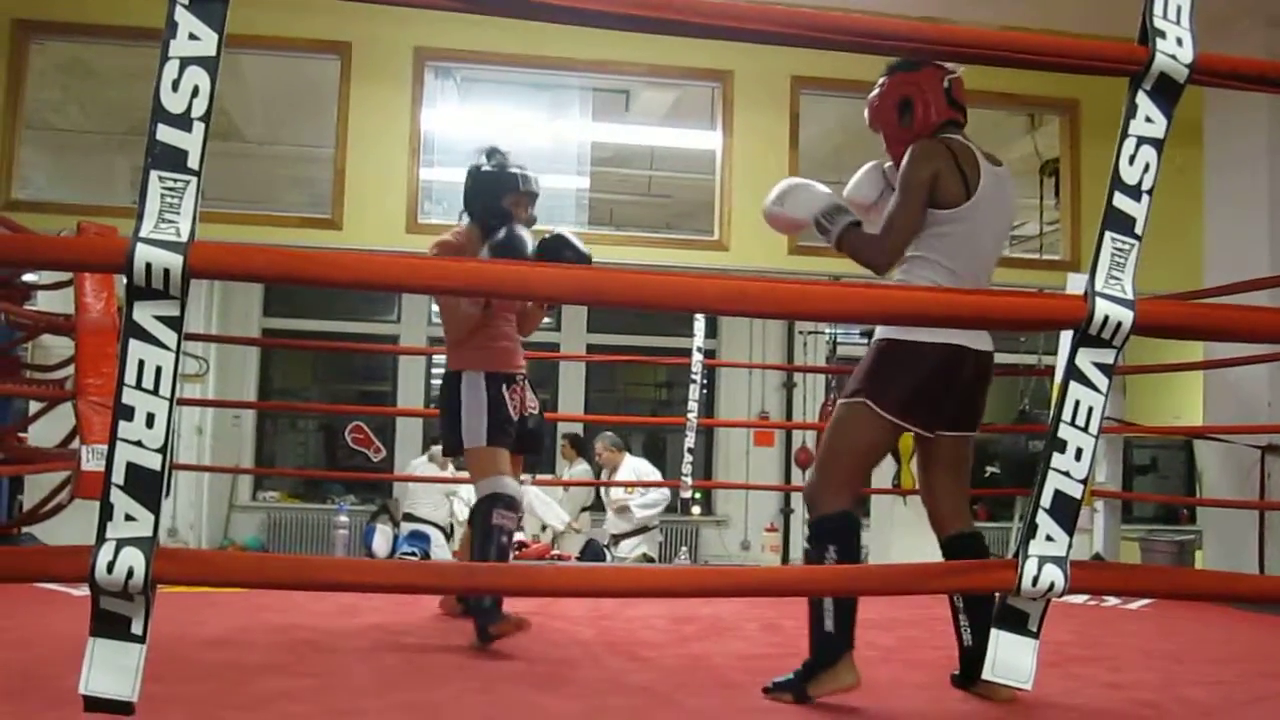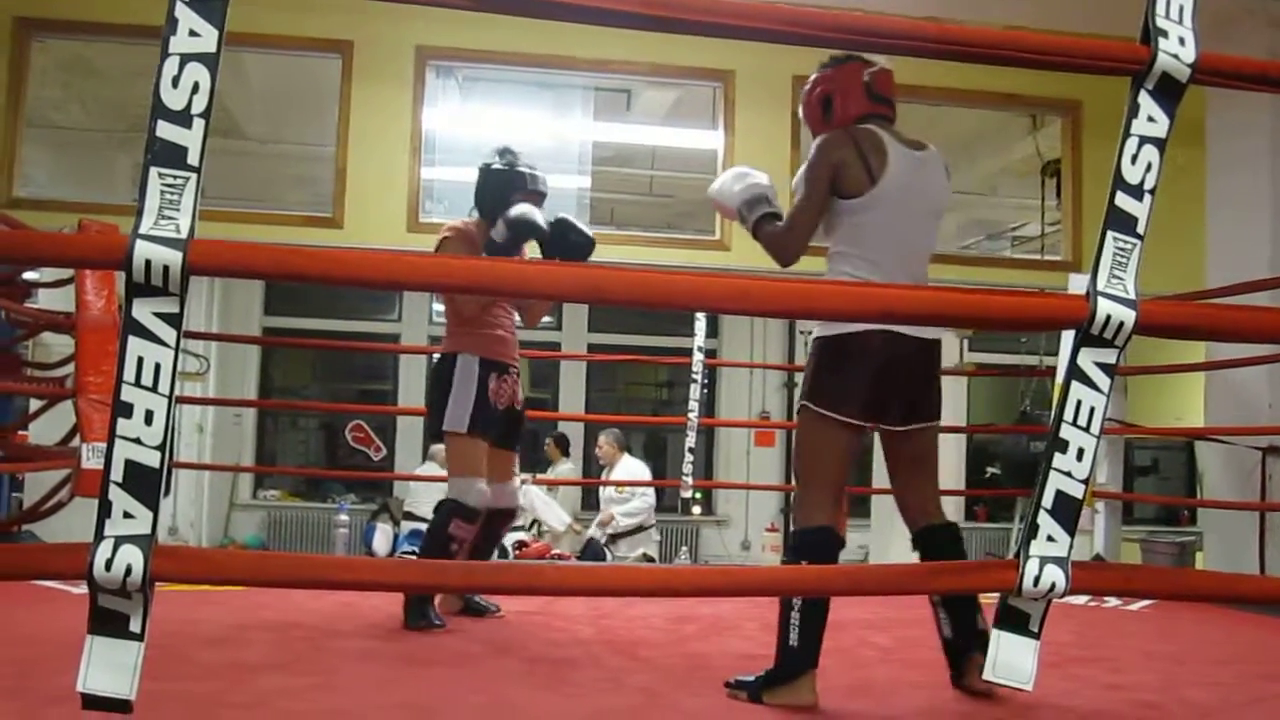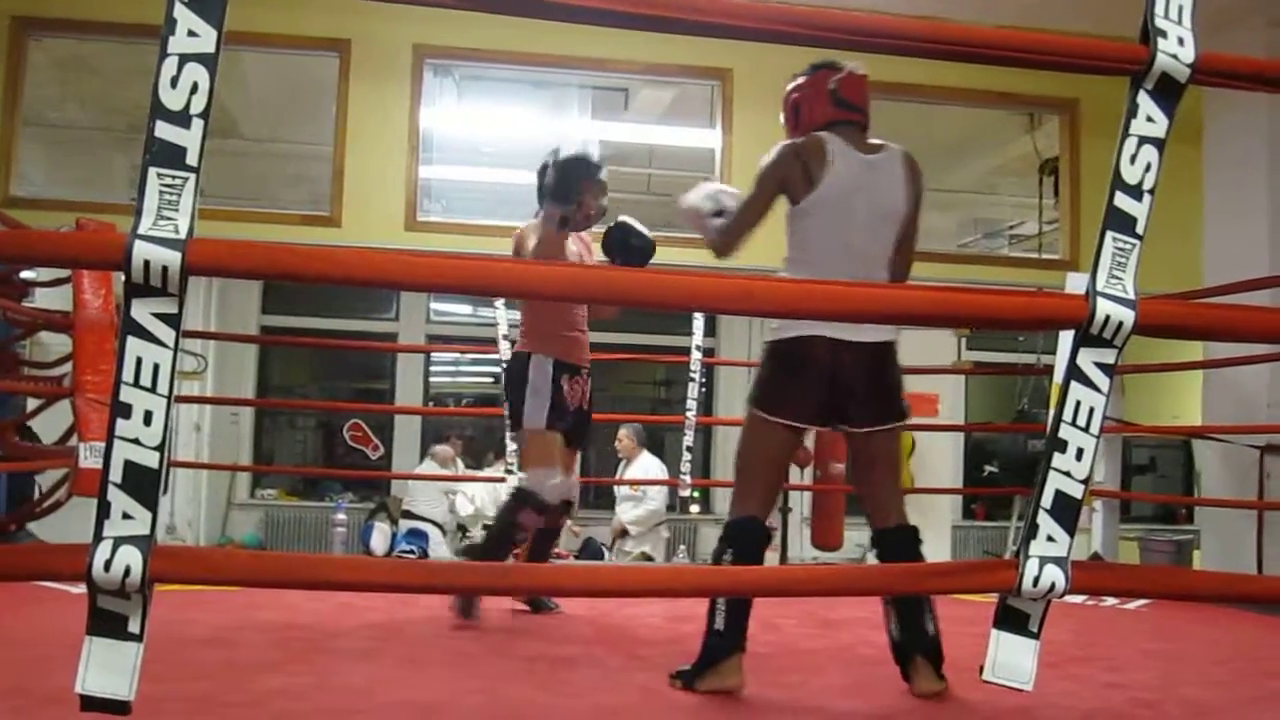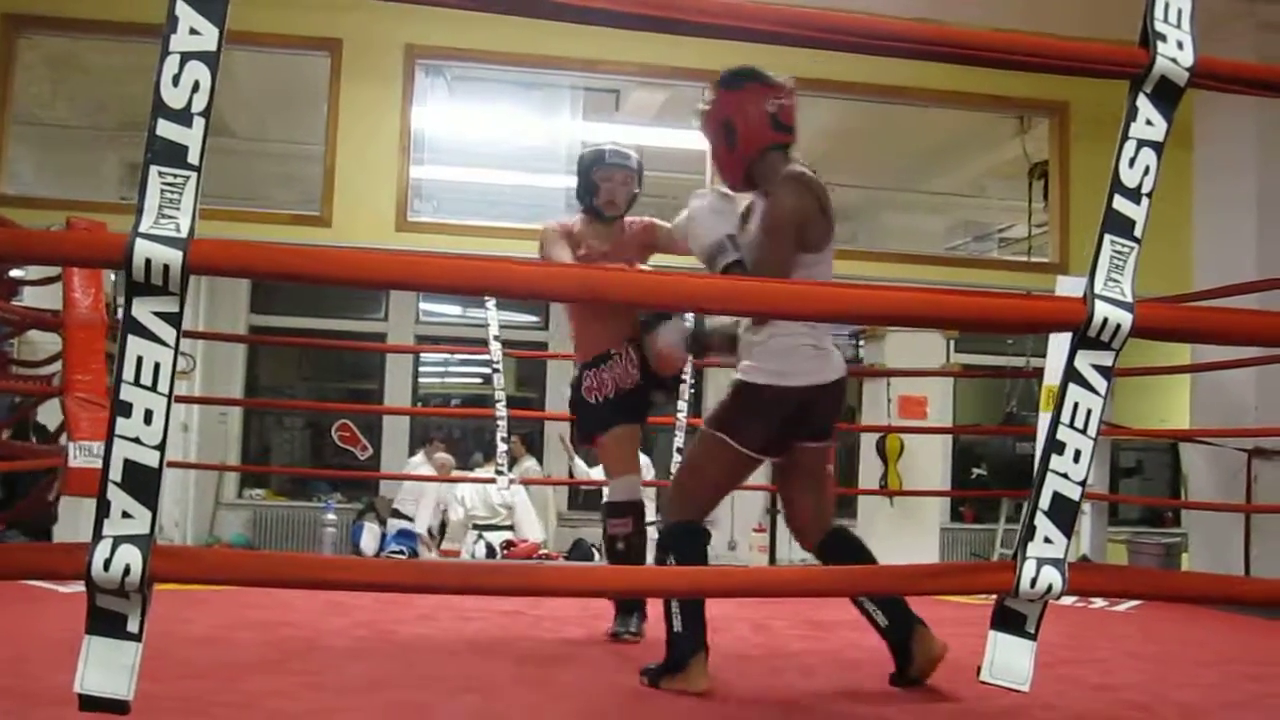
dt=0.5s
person 1, frame 1
left shoulder: (930, 155)
right shoulder: (998, 175)
left elbow: (884, 258)
left wrist: (826, 215)
right wrist: (888, 207)
left hip: (915, 345)
right hip: (969, 352)
left knee: (829, 489)
right knee: (952, 513)
left ankle: (830, 658)
right ankle: (984, 664)
person 1, frame 2
left shoulder: (840, 147)
right shoulder: (933, 162)
left elbow: (788, 249)
left wrist: (750, 204)
left hip: (852, 338)
right hip: (918, 343)
left knee: (816, 506)
right knee: (924, 506)
left ankle: (795, 672)
right ankle: (972, 654)
person 1, frame 3
left shoulder: (798, 155)
right shoulder: (907, 165)
left elbow: (725, 240)
right elbow: (899, 273)
left wrist: (704, 208)
left hip: (801, 347)
right hip: (874, 350)
left knee: (749, 502)
right knee: (887, 510)
left ankle: (722, 655)
right ankle: (921, 662)
person 1, frame 4
left shoulder: (788, 195)
right shoulder: (777, 190)
left wrist: (721, 249)
left hip: (775, 384)
right hip: (818, 379)
left knee: (682, 510)
right knee: (815, 526)
left ankle: (687, 661)
right ankle: (910, 637)
person 2, frame 1
left shoulder: (512, 249)
right shoulder: (451, 250)
right elbow: (455, 330)
left hip: (513, 384)
right hip: (474, 384)
left knee: (503, 499)
right knee: (499, 495)
left ankle: (465, 595)
right ankle: (487, 611)
person 2, frame 2
left shoulder: (515, 248)
right shoulder: (458, 237)
left elbow: (532, 315)
right elbow: (467, 306)
left wrist: (560, 264)
right wrist: (496, 251)
left hip: (503, 375)
right hip: (467, 370)
left knee: (502, 500)
right knee: (469, 494)
right ankle: (419, 597)
person 2, frame 3
left shoulder: (583, 246)
right shoulder: (536, 239)
left elbow: (603, 308)
right elbow: (539, 266)
left wrist: (622, 269)
right wrist: (564, 215)
left hip: (572, 375)
right hip: (540, 370)
left knee: (560, 491)
right knee: (545, 486)
person 2, frame 4
left shoulder: (641, 232)
right shoulder: (561, 234)
left elbow: (692, 243)
left hip: (642, 351)
right hip: (600, 367)
left knee: (664, 341)
right knee: (624, 486)
right ankle: (629, 606)
